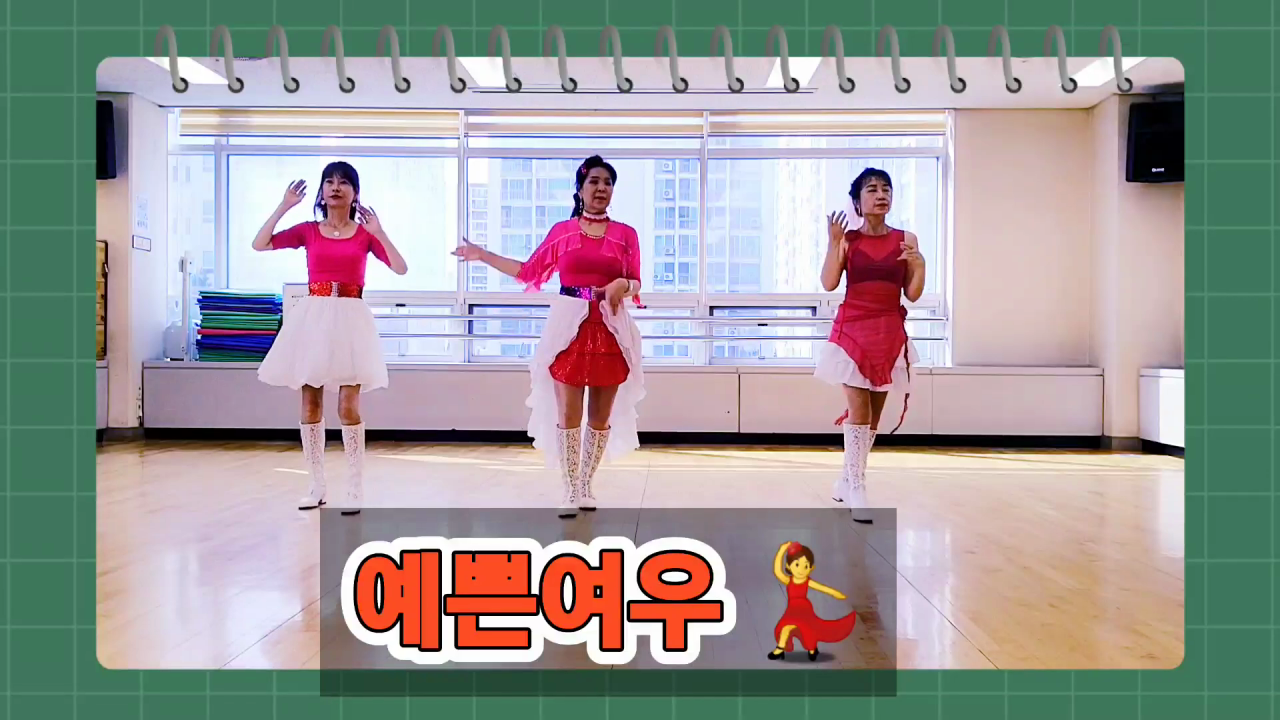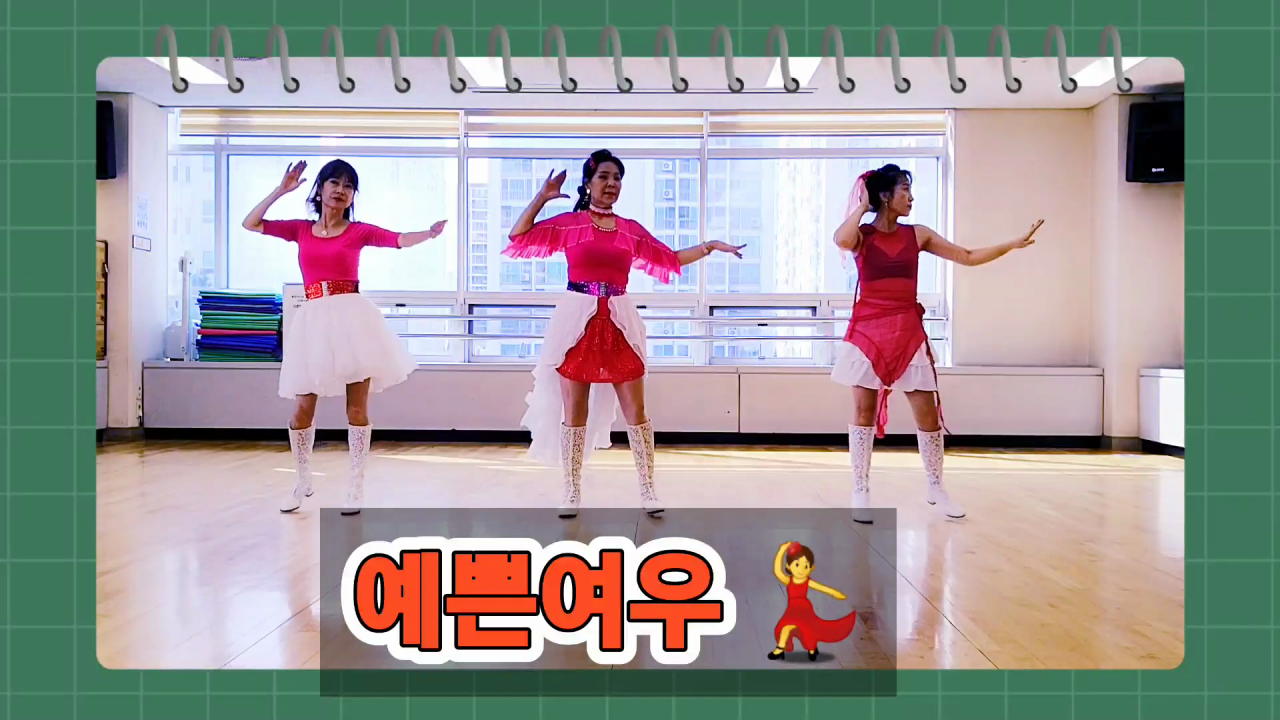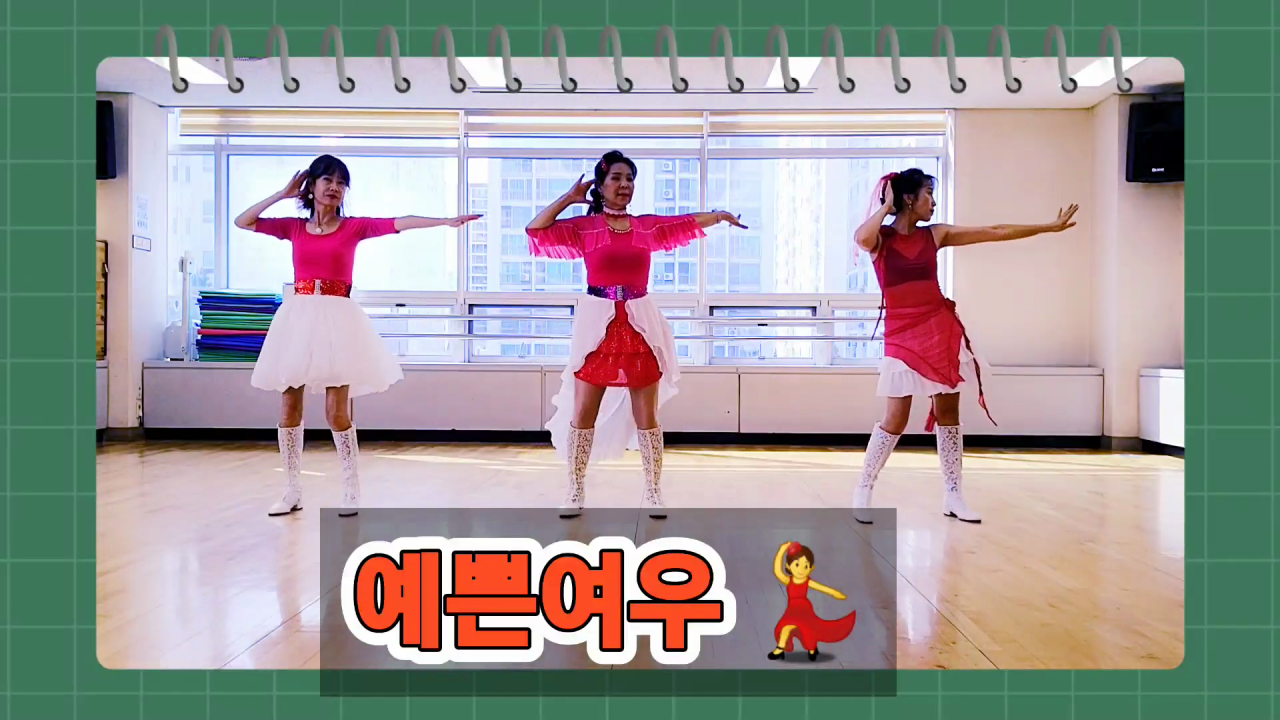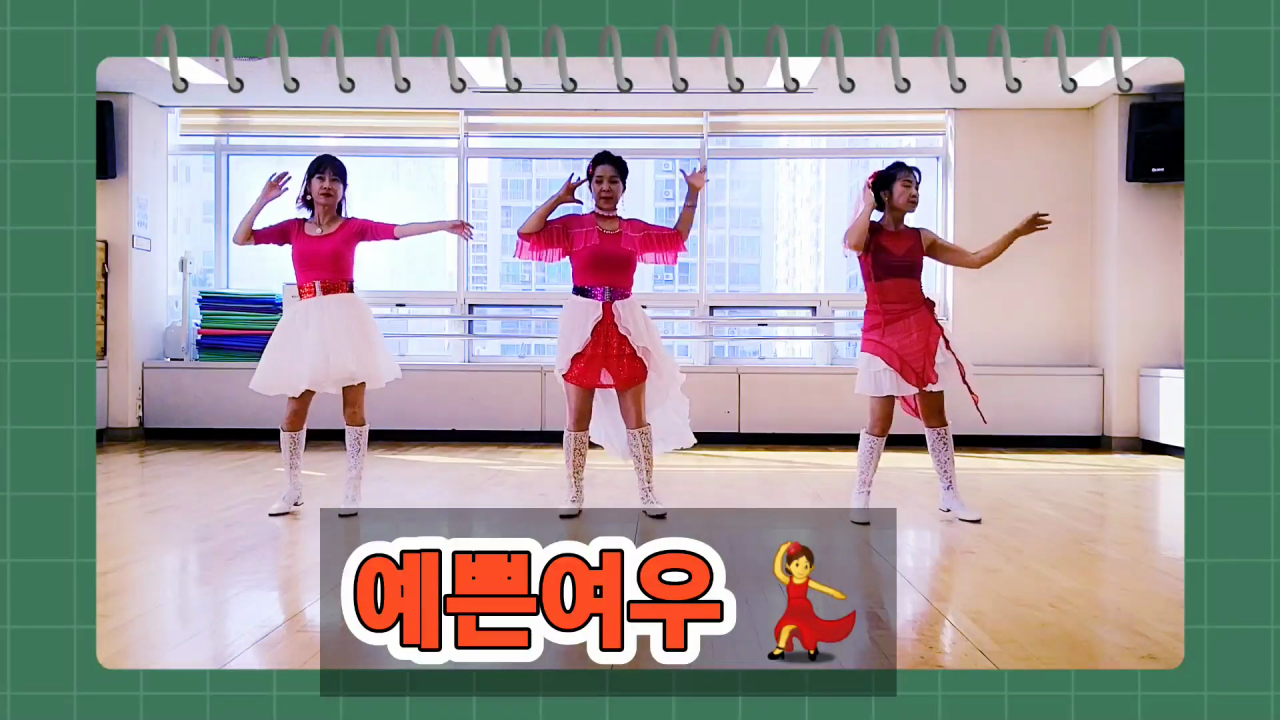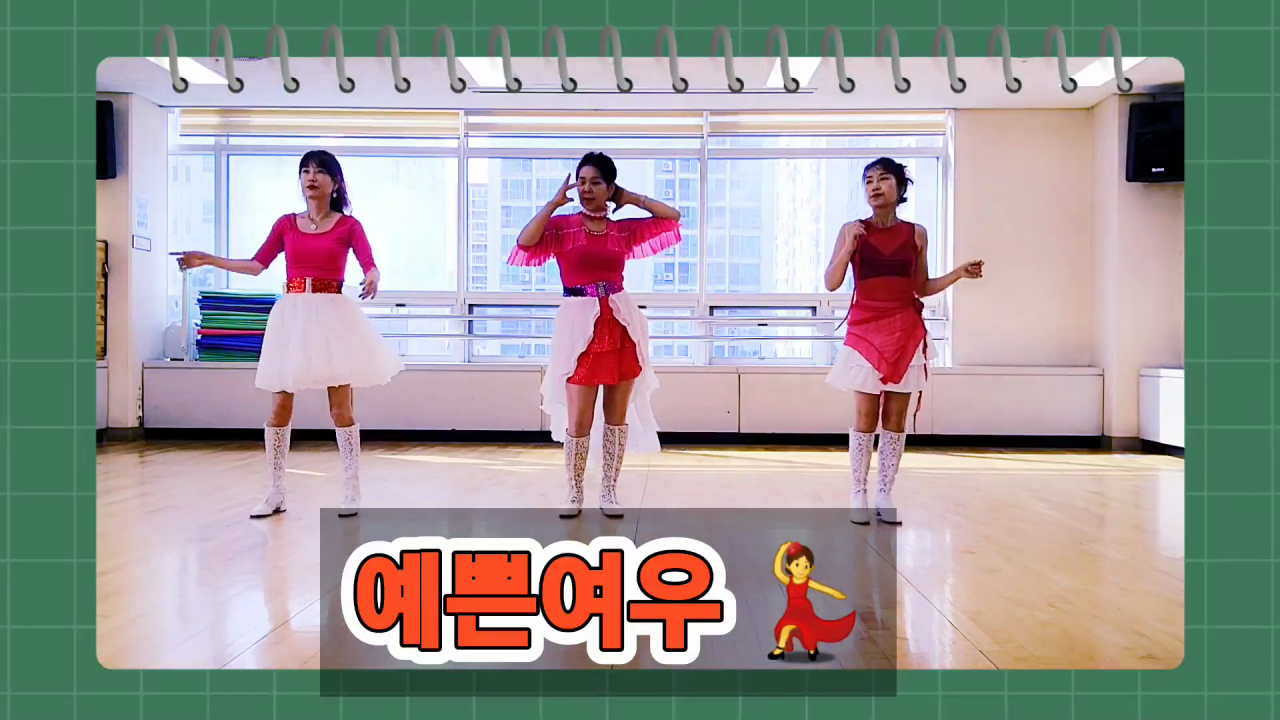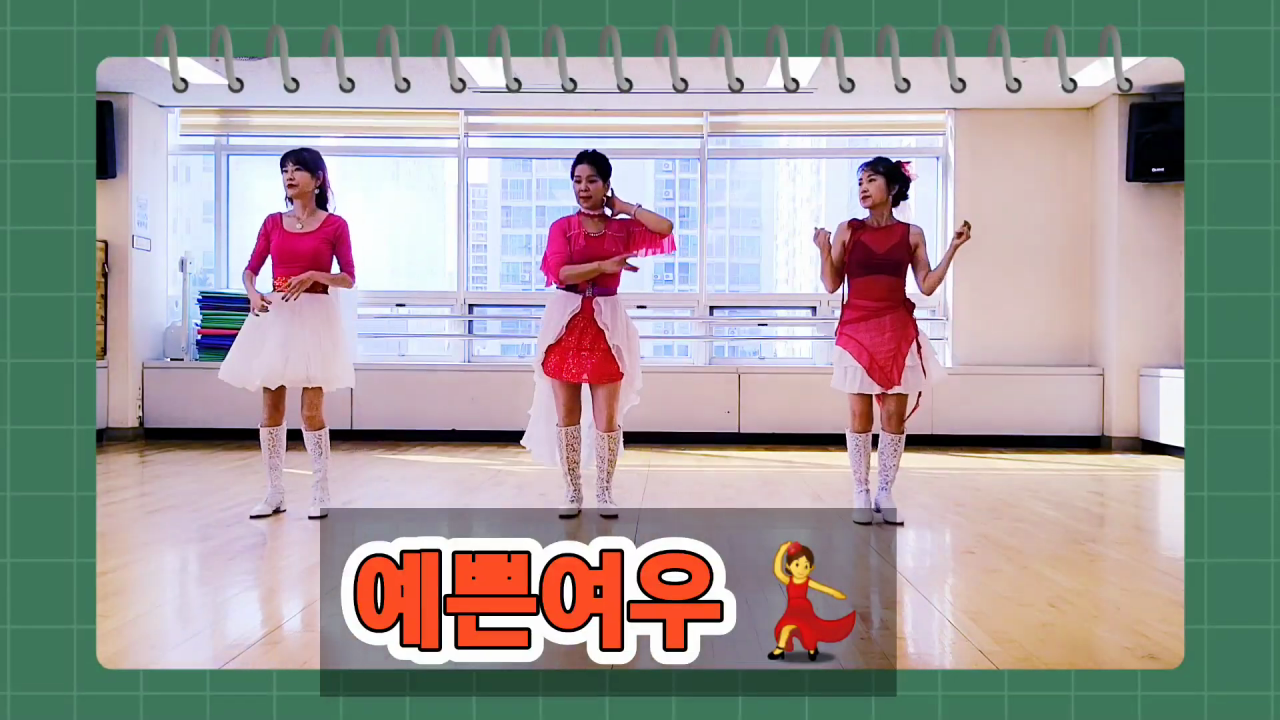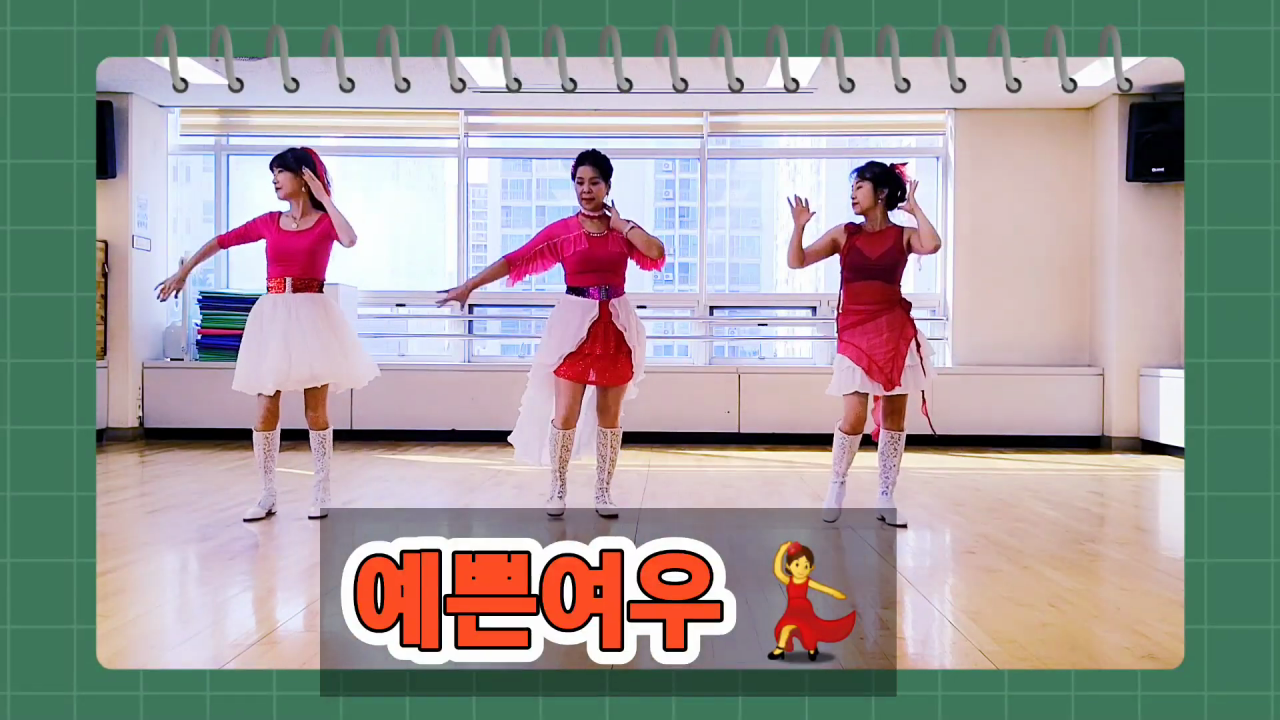
dt=0.3s
person 1, frame 1
left shoulder: (626, 234)
right shoulder: (562, 231)
left elbow: (633, 281)
right elbow: (531, 271)
left wrist: (622, 285)
right wrist: (482, 255)
left hip: (609, 329)
right hip: (570, 325)
left knee: (601, 418)
right knee: (567, 416)
left ankle: (584, 485)
right ankle: (569, 489)
person 1, frame 2
left shoulder: (631, 230)
right shoulder: (567, 224)
left elbow: (670, 259)
right elbow: (518, 238)
left wrist: (710, 246)
right wrist: (541, 198)
left hip: (619, 322)
right hip: (576, 321)
left knee: (636, 412)
right knee: (573, 414)
left ankle: (647, 488)
right ankle: (572, 492)
person 1, frame 3
left shoulder: (649, 226)
right shoulder: (583, 228)
left elbow: (690, 222)
right elbow: (535, 229)
left wrist: (722, 214)
right wrist: (569, 198)
left hip: (640, 324)
right hip: (598, 324)
left knee: (646, 416)
right knee: (582, 414)
left ankle: (653, 492)
right ankle: (575, 492)
person 1, frame 4
left shoulder: (637, 231)
right shoulder: (572, 227)
left elbow: (676, 238)
right elbow: (526, 233)
left wrist: (693, 196)
right wrist: (558, 199)
left hip: (625, 325)
right hip: (583, 325)
left knee: (636, 416)
right knee: (578, 418)
left ankle: (647, 491)
right ankle: (575, 492)
person 1, frame 5
left shoulder: (625, 230)
right shoulder: (560, 224)
left elbow: (672, 217)
right elbow: (525, 244)
left wrist: (631, 198)
right wrist: (555, 203)
left hip: (620, 322)
right hip: (579, 323)
left knee: (617, 414)
right knee: (578, 418)
left ankle: (609, 490)
right ankle: (574, 492)
person 1, frame 6
left shoulder: (623, 229)
right shoulder: (562, 226)
left elbow: (665, 228)
right elbow: (559, 272)
left wrist: (625, 208)
right wrist: (605, 265)
left hip: (606, 324)
right hip: (565, 322)
left knee: (607, 418)
right knee: (567, 415)
left ankle: (604, 491)
right ankle: (573, 491)
person 1, frame 7
left shoulder: (626, 230)
right shoulder: (561, 231)
left elbow: (658, 253)
right elbow: (514, 260)
left wrist: (620, 224)
right wrist: (469, 285)
left hip: (617, 326)
right hip: (577, 324)
left knee: (609, 417)
right knee: (564, 416)
left ankle: (603, 491)
right ankle: (557, 488)
person 2, frame 1
left shoulder: (366, 235)
right shoulder: (308, 231)
left elbow: (401, 268)
right elbow: (260, 244)
left wrist: (379, 231)
right wrist: (285, 206)
left hip: (349, 318)
right hip: (312, 317)
left knee: (348, 408)
right knee: (310, 406)
left ankle: (354, 488)
right ankle: (317, 485)
person 2, frame 2
left shoulder: (359, 231)
right shoulder: (300, 229)
left elbow: (403, 239)
right elbow: (250, 223)
left wrist: (429, 234)
right wrist: (281, 191)
left hip: (352, 318)
right hip: (314, 320)
left knee: (357, 410)
right knee: (302, 410)
left ankle: (355, 490)
right ankle: (302, 481)
person 2, frame 3
left shoulder: (354, 227)
right shoulder: (293, 227)
left elbow: (400, 223)
right elbow: (242, 222)
left wrist: (446, 221)
right wrist: (282, 195)
left hip: (337, 318)
right hip: (298, 318)
left knee: (337, 413)
right knee: (290, 408)
left ankle: (351, 491)
right ankle: (293, 491)
person 2, frame 4
left shoulder: (353, 228)
right shoulder: (292, 229)
left elbow: (399, 230)
right elbow: (241, 239)
left wrist: (444, 225)
right wrist: (264, 199)
left hip: (345, 316)
right hip: (306, 320)
left knee: (354, 409)
right knee: (294, 412)
left ankle: (353, 491)
right ankle: (293, 489)
person 2, frame 5
left shoulder: (349, 225)
right shoulder: (286, 223)
left elbow: (370, 266)
right elbow: (258, 263)
left wrist: (372, 280)
right wrist: (209, 260)
left hip: (333, 317)
right hip: (292, 315)
left knee: (341, 409)
right knee: (279, 408)
left ankle: (352, 492)
right ankle: (276, 492)
person 2, frame 6
left shoulder: (335, 225)
right shoulder: (272, 223)
left elbow: (349, 278)
right elbow: (251, 269)
left wrist: (312, 276)
right wrist: (253, 294)
left hip: (315, 314)
right hip: (275, 317)
left knee: (311, 412)
right knee: (271, 409)
left ankle: (321, 492)
right ankle: (274, 492)
person 2, frame 7
left shoulder: (329, 220)
right shoulder: (269, 222)
left elbow: (350, 239)
right elbow: (220, 240)
left wrist: (323, 197)
right wrist: (183, 271)
left hip: (313, 314)
right hip: (273, 314)
left knee: (316, 413)
right knee: (265, 412)
left ankle: (321, 492)
right ankle: (267, 494)
person 3, frame 1
left shoulder: (906, 240)
right shoulder: (846, 240)
left elbow: (913, 294)
right elbow: (829, 283)
left wrist: (917, 266)
right wrist: (838, 237)
left hip: (891, 333)
right hip: (851, 331)
left knee: (873, 420)
right knee: (857, 414)
left ankle: (846, 482)
right ankle: (856, 490)
person 3, frame 2
left shoulder: (917, 234)
right shoulder: (861, 234)
left elbow: (968, 257)
right elbow: (841, 240)
left wrist: (1014, 244)
right wrist: (862, 206)
left hip: (908, 333)
right hip: (866, 331)
left knee: (929, 417)
right knee: (865, 414)
left ankle: (935, 487)
right ankle: (860, 493)
person 3, frame 3
left shoulder: (935, 235)
right shoulder: (880, 238)
left elbow: (994, 233)
right elbow: (861, 238)
left wrist: (1050, 226)
right wrist: (886, 206)
left hip: (943, 332)
right hip: (904, 337)
left knee: (948, 416)
right knee: (895, 420)
left ankle: (953, 495)
right ankle: (864, 489)
person 3, frame 4
left shoulder: (921, 237)
right shoulder: (868, 233)
left elbow: (974, 260)
right elbow: (852, 243)
left wrist: (1018, 231)
right wrist: (867, 205)
left hip: (923, 331)
right hip: (882, 334)
left knee: (936, 416)
right knee: (880, 421)
left ankle: (949, 494)
right ankle: (861, 494)
person 3, frame 5
left shoulder: (916, 234)
right shoulder: (853, 230)
left elbow: (922, 288)
right elbow: (831, 283)
left wrist: (957, 275)
right wrist: (846, 251)
left hip: (907, 330)
right hip: (866, 330)
left knee: (895, 418)
right knee: (865, 417)
left ankle: (885, 494)
right ankle: (858, 493)
person 3, frame 6
left shoulder: (912, 234)
right shoulder: (848, 230)
left elbow: (926, 286)
right elbow: (832, 286)
left wrist: (953, 249)
right wrist: (824, 252)
left hip: (898, 330)
right hip: (856, 330)
left knee: (895, 418)
right knee: (861, 417)
left ankle: (885, 494)
right ankle: (862, 492)
person 3, frame 7
left shoulder: (905, 235)
right shoulder: (844, 234)
left elbow: (931, 245)
right elbow: (797, 261)
left wrist: (914, 209)
right wrist: (798, 224)
left hip: (896, 332)
right hip: (856, 333)
left knee: (893, 419)
right knee: (853, 420)
left ankle: (886, 497)
right ankle: (837, 485)
